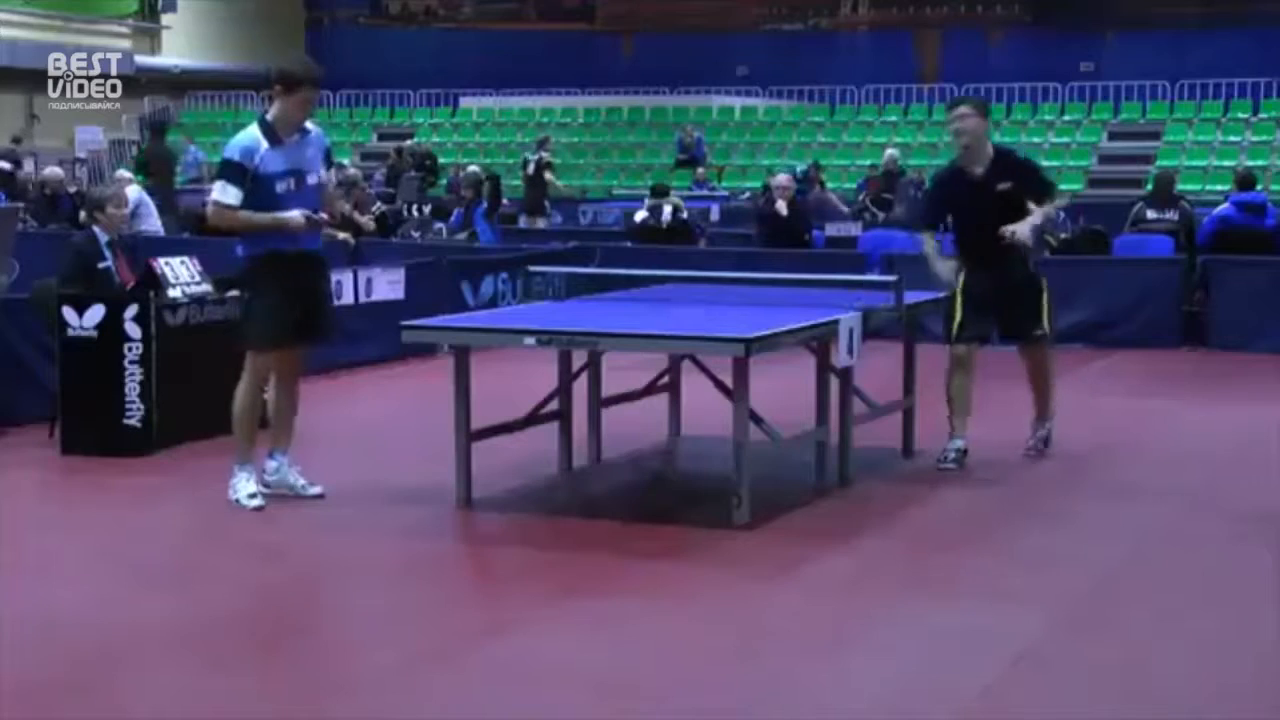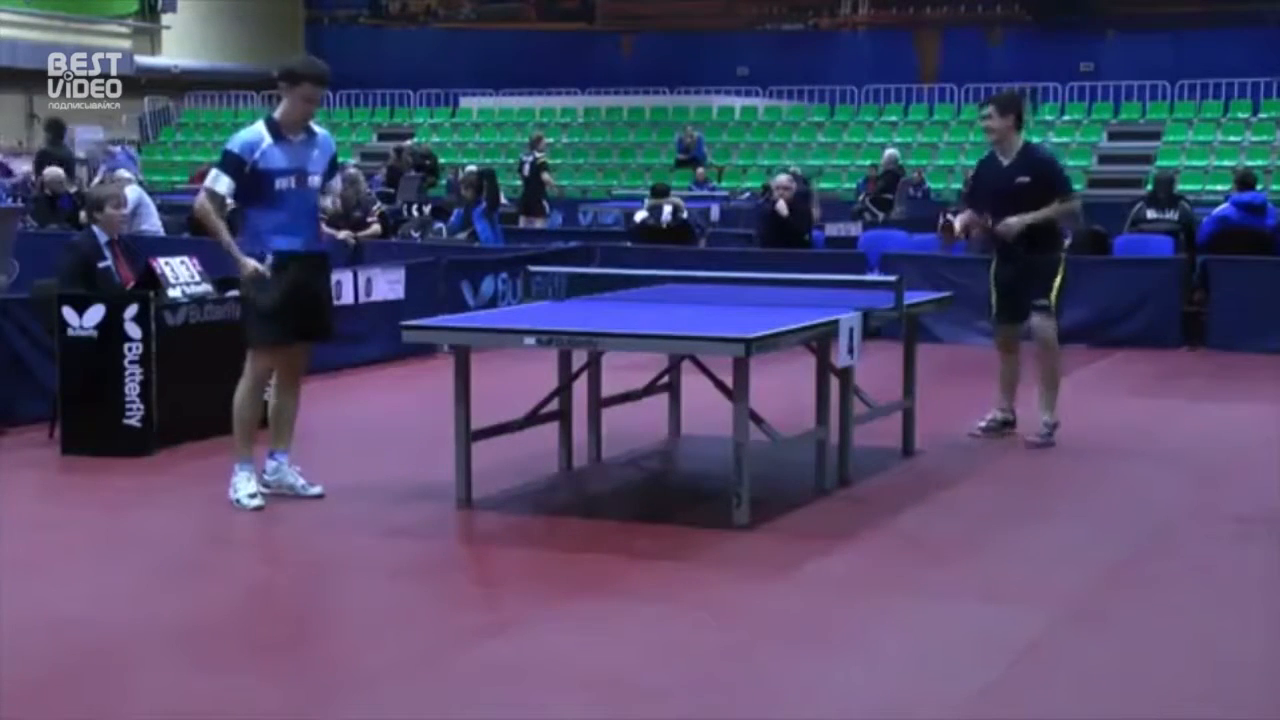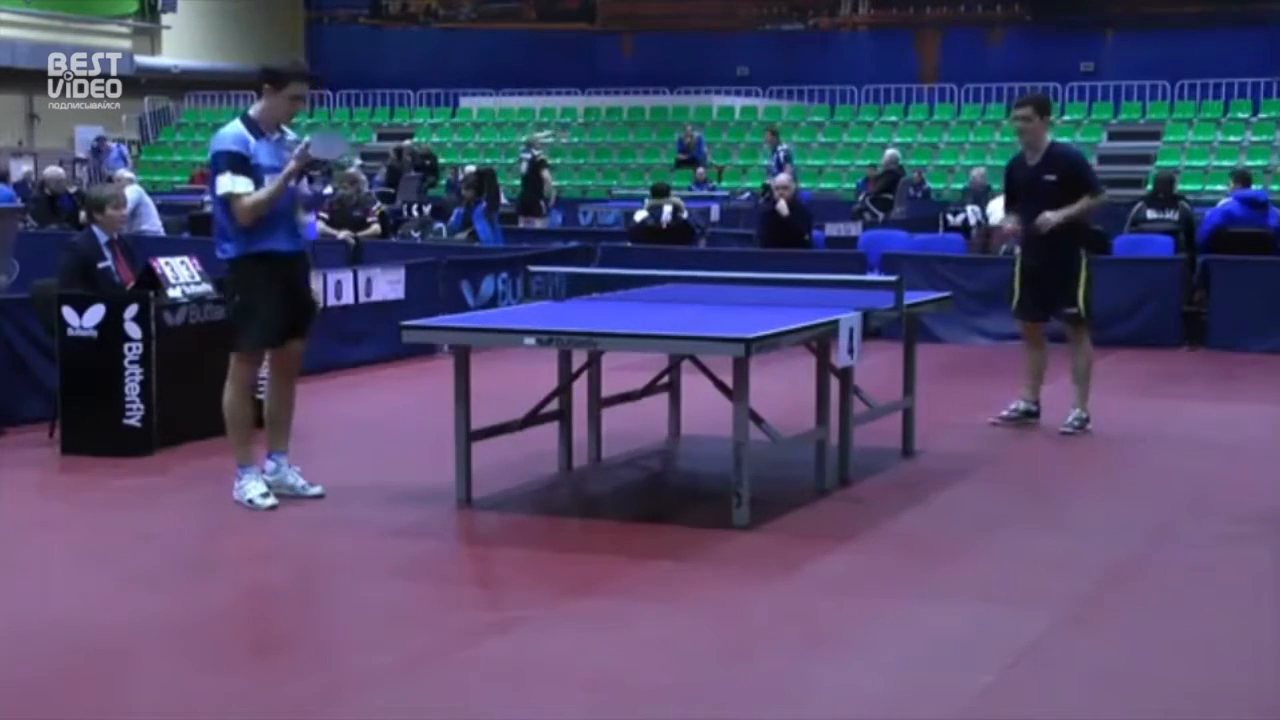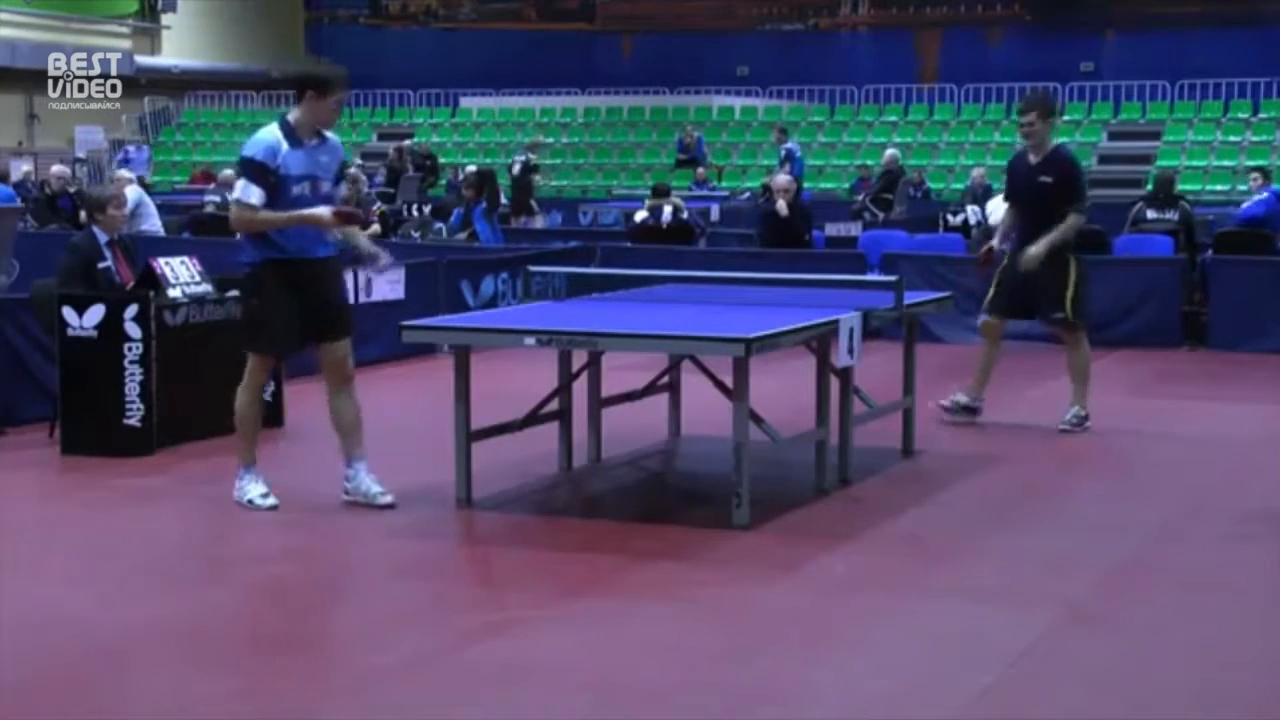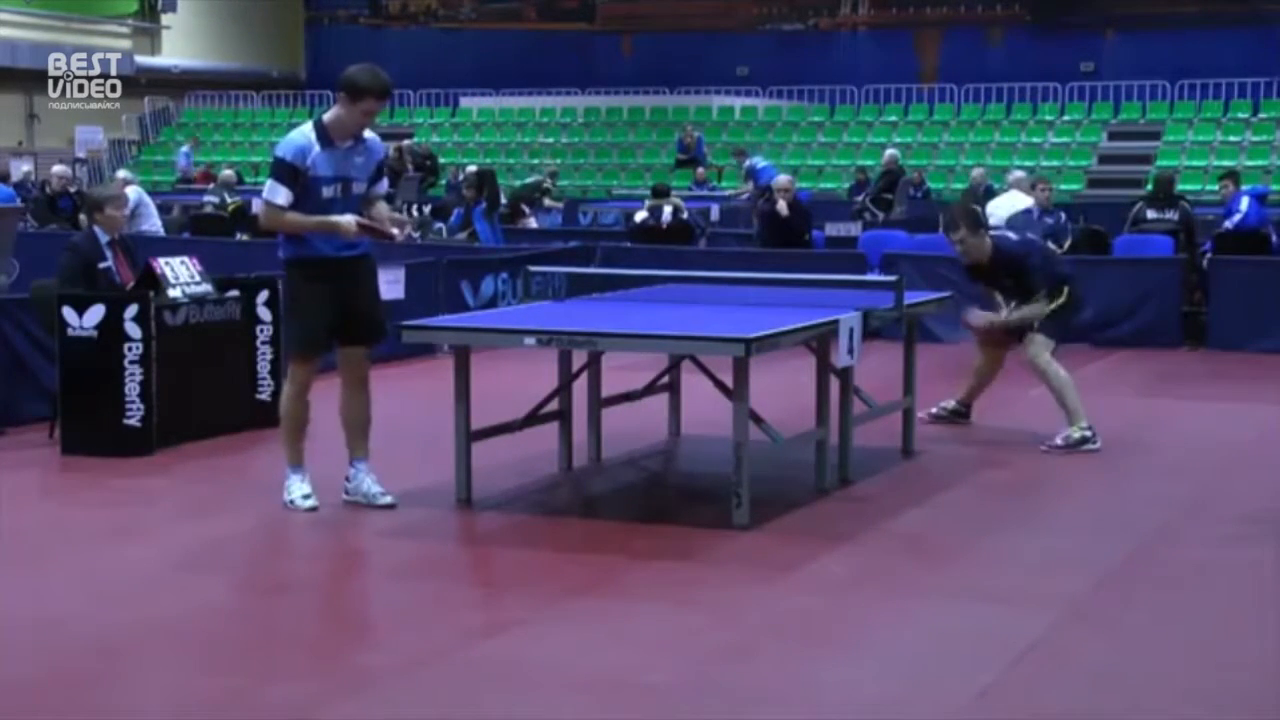
dt=1s
person 1, frame 1
left shoulder: (316, 138)
right shoulder: (246, 147)
right elbow: (217, 214)
left wrist: (331, 208)
right wrist: (281, 219)
left hip: (309, 264)
right hip: (268, 268)
left knee: (291, 369)
right knee: (259, 368)
left ankle: (278, 466)
right ankle: (242, 472)
person 1, frame 2
left shoulder: (324, 142)
right shoulder: (249, 143)
right elbow: (204, 204)
left wrist: (329, 204)
right wrist: (240, 256)
left hip: (311, 266)
right hip: (267, 268)
left knee: (293, 369)
right knee: (260, 368)
left ankle: (278, 465)
right ankle: (242, 471)
person 1, frame 3
left shoulder: (289, 140)
right shoulder: (232, 141)
right elbow: (245, 212)
left wrist: (306, 267)
right wrist: (288, 174)
left hip: (290, 263)
right hip: (251, 267)
left knee: (287, 367)
right knee: (245, 370)
left ankle: (278, 465)
right ankle: (245, 474)
person 1, frame 4
left shoulder: (332, 147)
right shoulder: (264, 147)
right elbow: (241, 218)
left wrist: (364, 245)
right wrist: (304, 217)
left hip: (321, 267)
right hip: (274, 271)
left knee: (341, 370)
right knee: (258, 373)
left ankle: (356, 473)
right ankle: (247, 474)
person 1, frame 5
left shoulder: (373, 147)
right shoulder: (297, 147)
right elbow: (269, 216)
left wrist: (385, 218)
right wrist: (331, 223)
left hip: (355, 266)
right hip: (308, 270)
left knee: (357, 372)
right knee: (301, 374)
left ankle: (358, 473)
right ankle: (295, 475)
person 2, frame 1
left shoulder: (1015, 165)
right shoulder: (945, 180)
left elbow: (1051, 201)
right elbow: (928, 231)
left wrist: (1029, 223)
right wrist: (939, 263)
left hip: (1019, 271)
right hip: (974, 274)
left knee: (1036, 351)
right knee: (961, 355)
left ankle: (1043, 422)
right ankle: (957, 441)
person 2, frame 2
left shoulder: (1041, 160)
right shoulder: (985, 167)
left elbow: (1071, 204)
right elbow: (976, 213)
left wrist: (1028, 219)
right wrist: (963, 222)
left hip: (1043, 257)
right hip: (1006, 260)
left knee: (1042, 329)
right knee: (1006, 336)
left ankle: (1049, 415)
right ankle: (1005, 413)
person 2, frame 3
left shoulder: (1068, 158)
right shoulder: (1015, 166)
left elbow: (1098, 197)
left wrist: (1062, 214)
right wrist: (1012, 224)
left hip: (1068, 256)
right hip: (1031, 257)
left knee: (1076, 331)
right knee: (1030, 330)
left ankle: (1080, 410)
right ankle: (1029, 403)
person 2, frame 4
left shoulder: (1066, 164)
right shoulder: (1016, 164)
left elbow: (1078, 216)
left wrist: (1044, 245)
right wrist: (999, 239)
left hip: (1056, 260)
right hip: (1019, 258)
left knee: (1071, 333)
right knee: (989, 324)
left ankle: (1079, 408)
right ankle: (971, 399)
person 2, frame 5
left shoulder: (1016, 253)
right shoulder: (973, 259)
left elbow: (1039, 307)
left wrist: (993, 320)
right wrist: (1003, 311)
left hip: (1057, 294)
right hip: (1024, 296)
left knee: (1035, 352)
right knee: (992, 344)
left ankle: (1082, 430)
right ankle: (962, 405)
